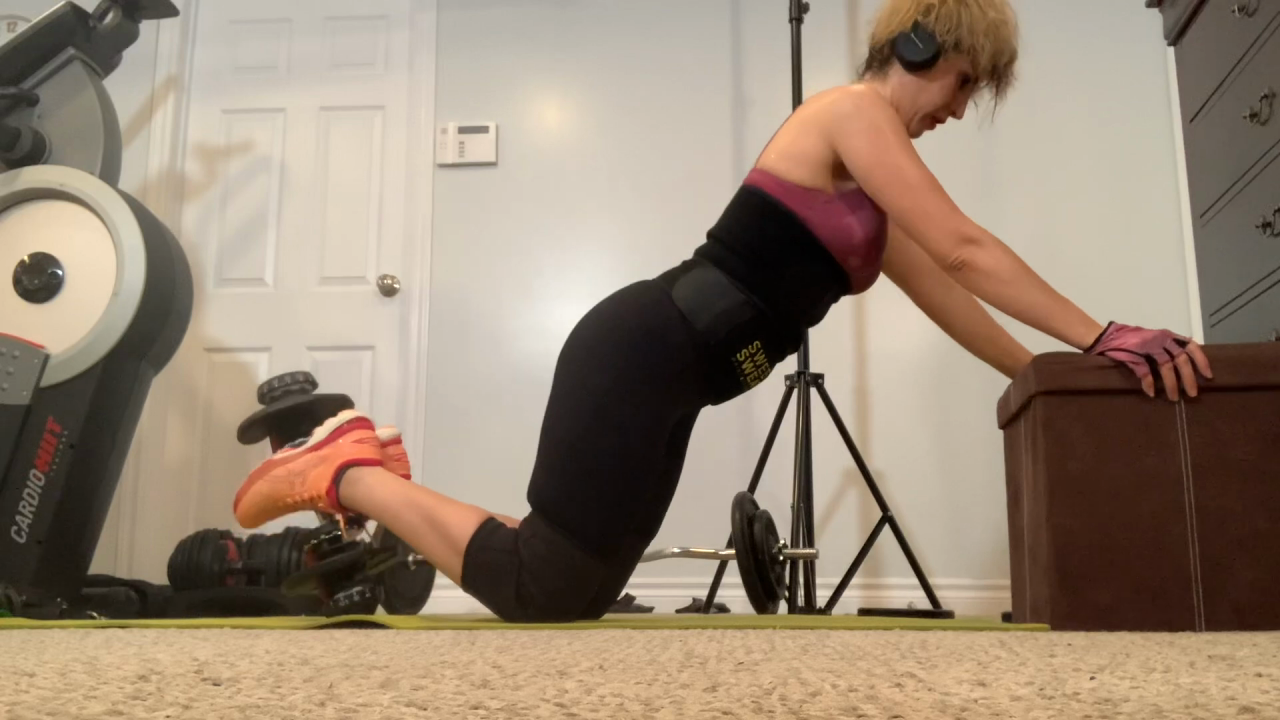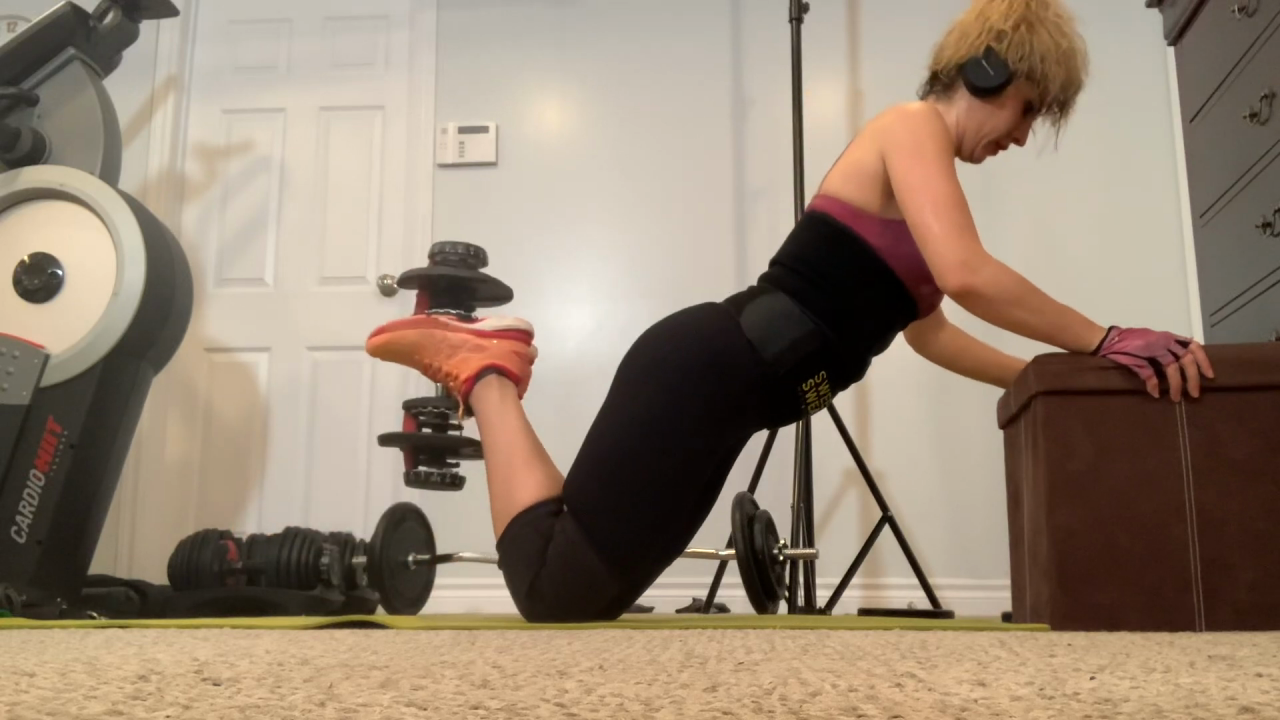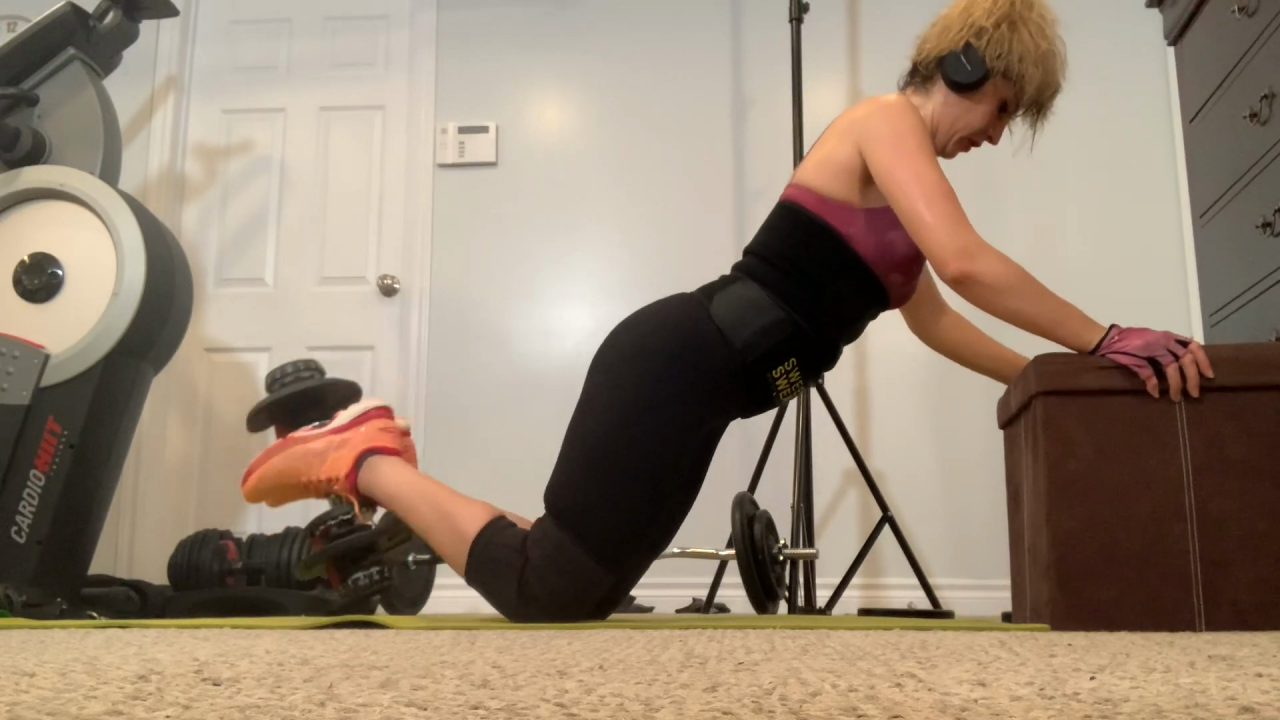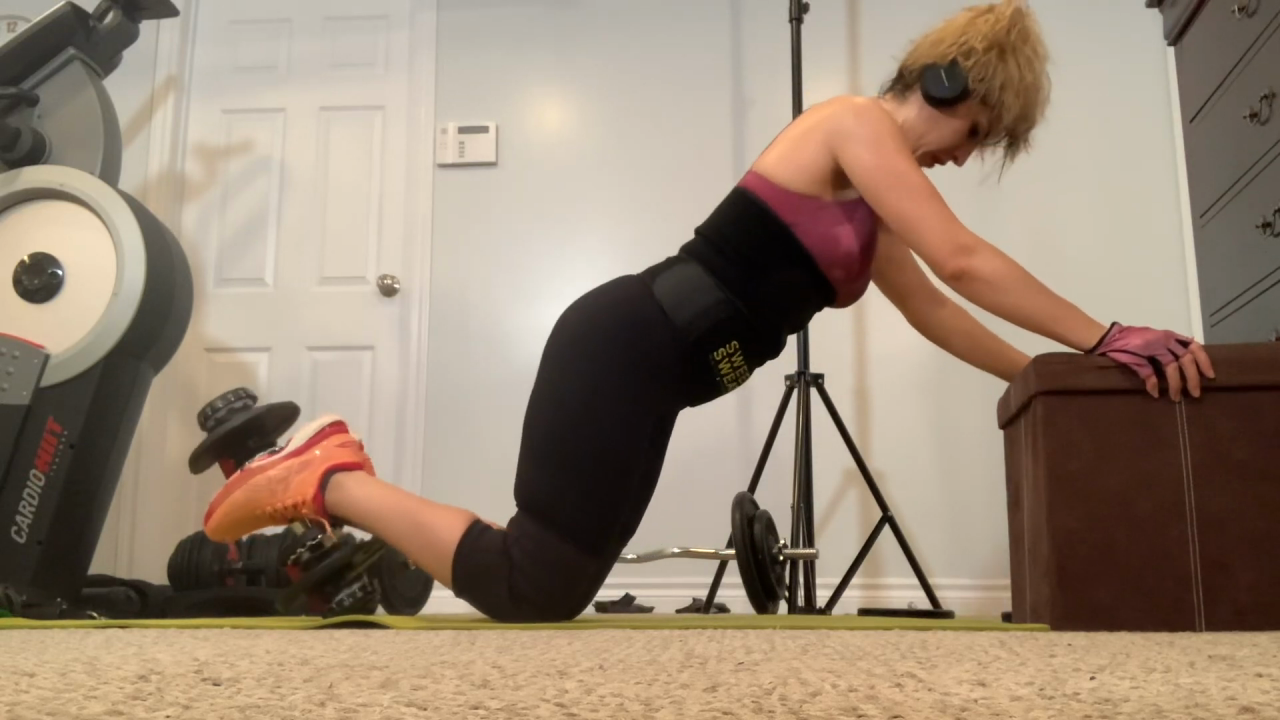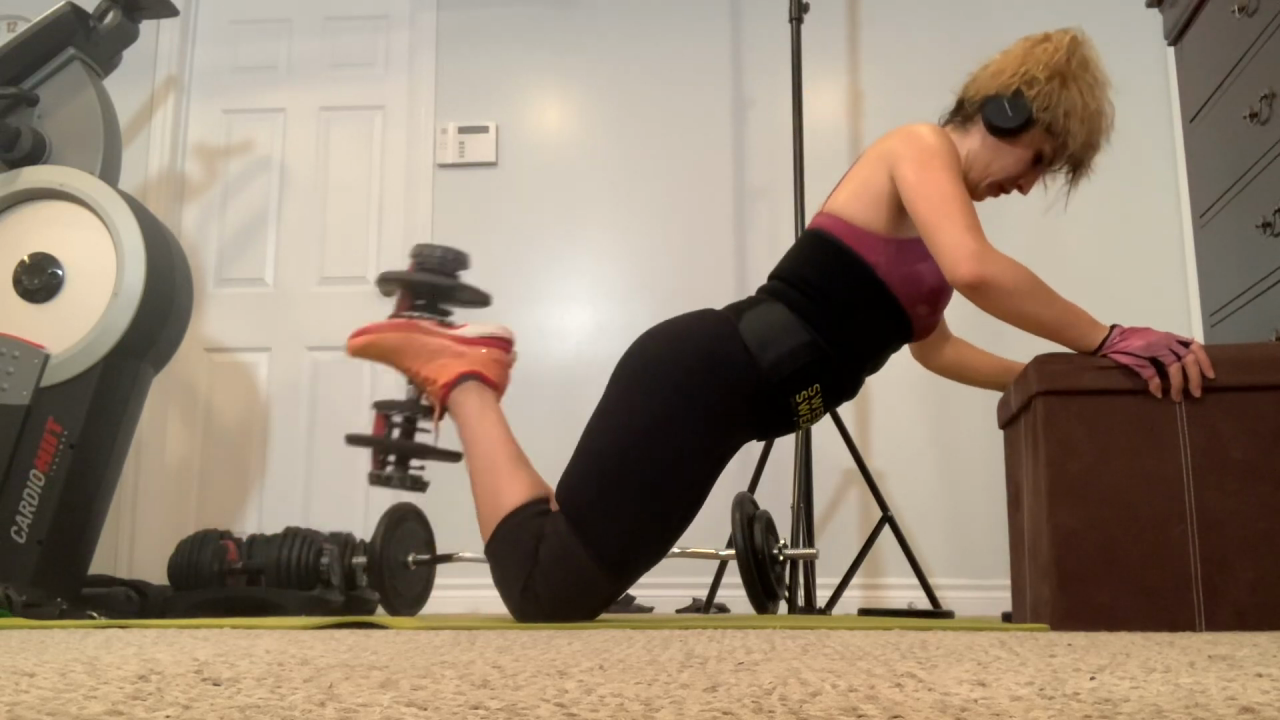
dt=1s
person 1, frame 1
left shoulder: (867, 183)
right shoulder: (852, 112)
left elbow: (938, 292)
right elbow: (962, 249)
right wrist: (1101, 336)
left hip: (664, 374)
right hip: (642, 353)
left knee: (574, 593)
right knee: (540, 596)
left ankle: (371, 473)
right ankle: (345, 470)
person 1, frame 2
left shoulder: (919, 170)
right shoulder: (911, 127)
left elbow: (928, 330)
right elbow: (967, 275)
right wrist: (1106, 341)
left hip: (721, 389)
right hip: (703, 373)
left knee: (593, 592)
right knee: (558, 594)
left ankle: (487, 373)
right ankle: (484, 371)
person 1, frame 3
left shoulder: (900, 176)
right shoulder: (886, 121)
left elbow: (933, 317)
right elbow: (965, 263)
right wrist: (1107, 341)
left hip: (693, 380)
right hip: (677, 365)
left knee: (578, 588)
right knee: (546, 594)
left ankle: (384, 469)
right ankle: (363, 460)
person 1, frame 4
left shoulder: (868, 200)
right shoulder: (854, 124)
left elbow: (931, 308)
right elbow: (959, 259)
right wrist: (1106, 338)
left hip: (646, 367)
right hip: (624, 347)
left knee: (547, 582)
right knee: (531, 591)
left ankle: (345, 488)
right ankle: (325, 479)
person 1, frame 5
left shoulder: (932, 208)
right shoulder: (918, 148)
left elbow: (932, 344)
right elbow: (976, 271)
right wrist: (1106, 340)
left hip: (714, 392)
right hip: (699, 379)
left knee: (572, 582)
right knee: (546, 589)
left ankle: (469, 372)
right ankle: (464, 373)
